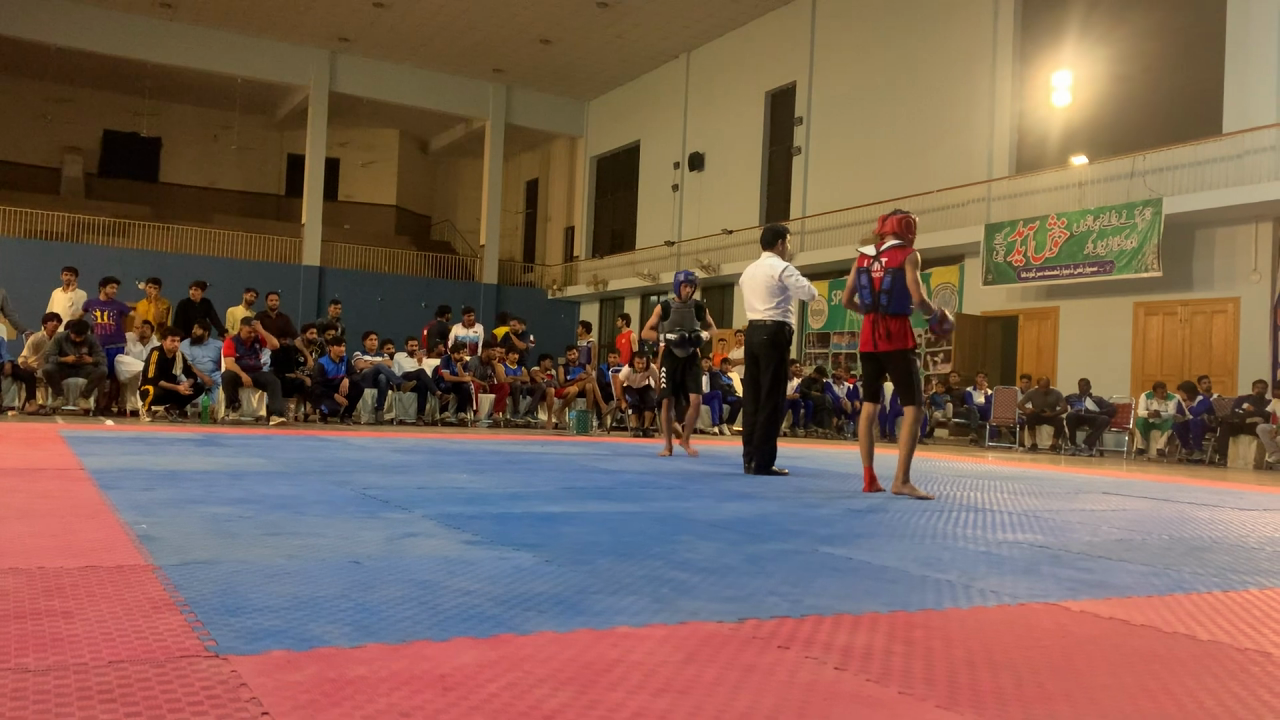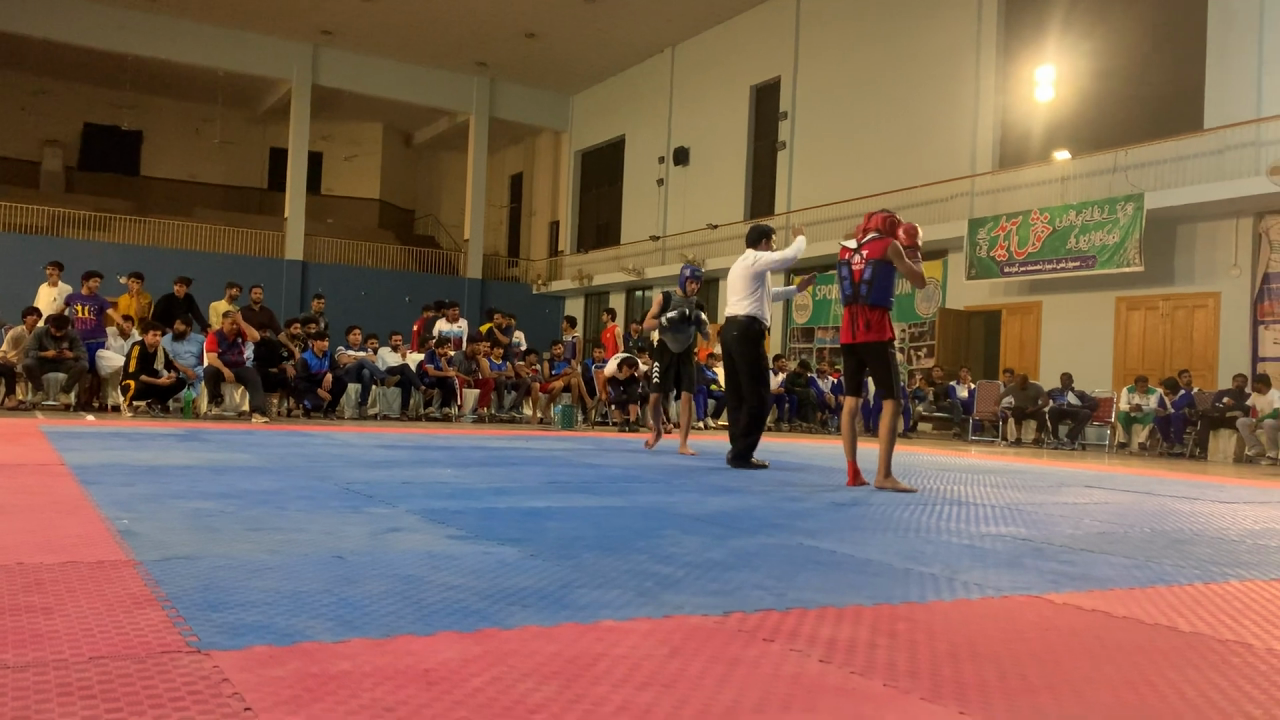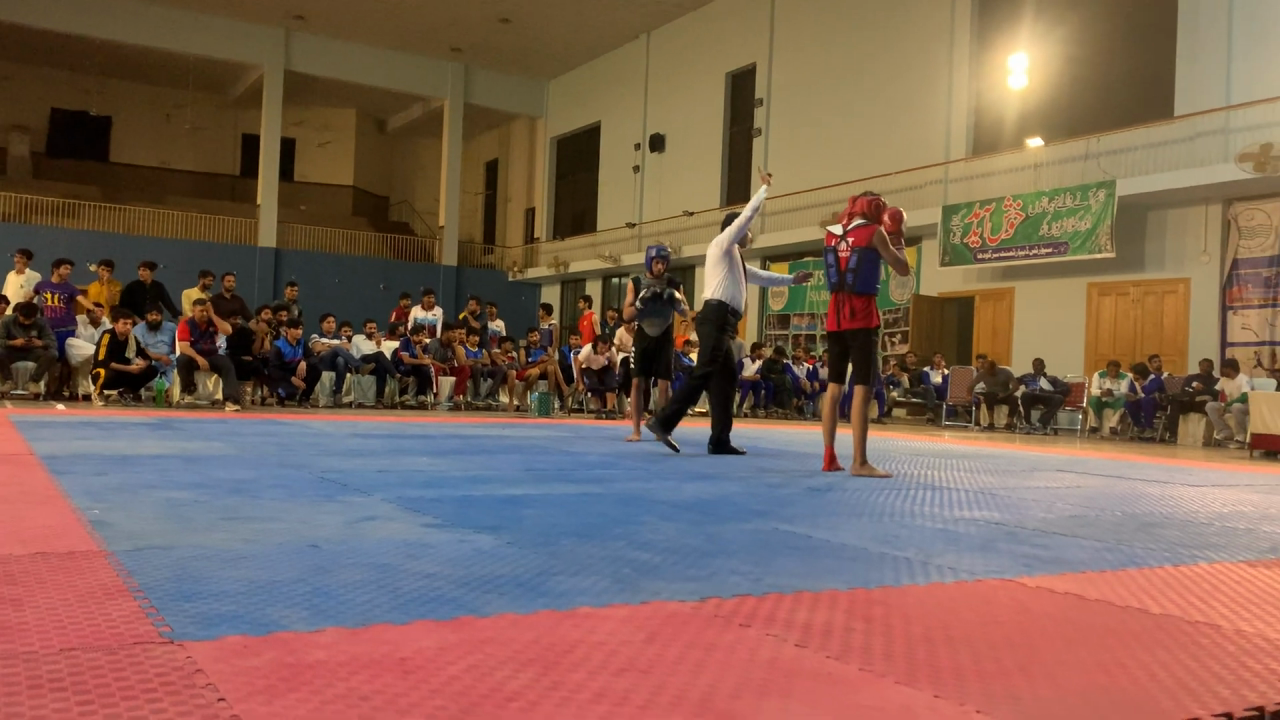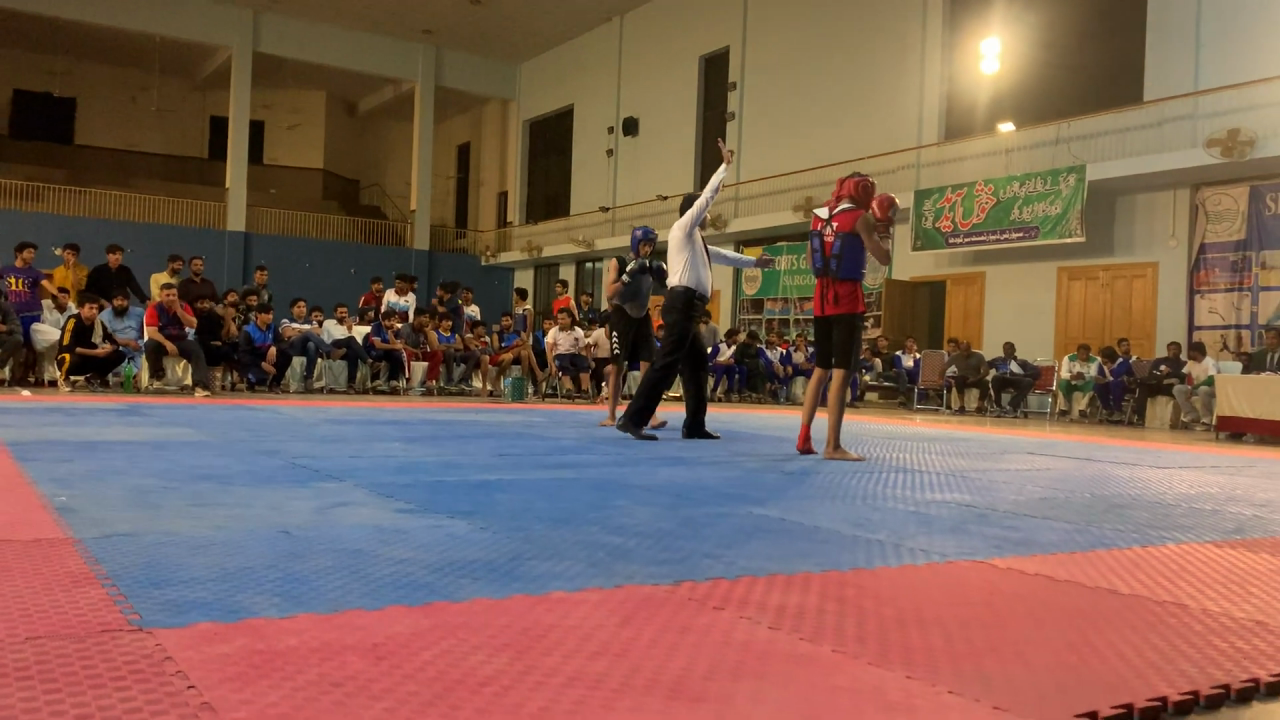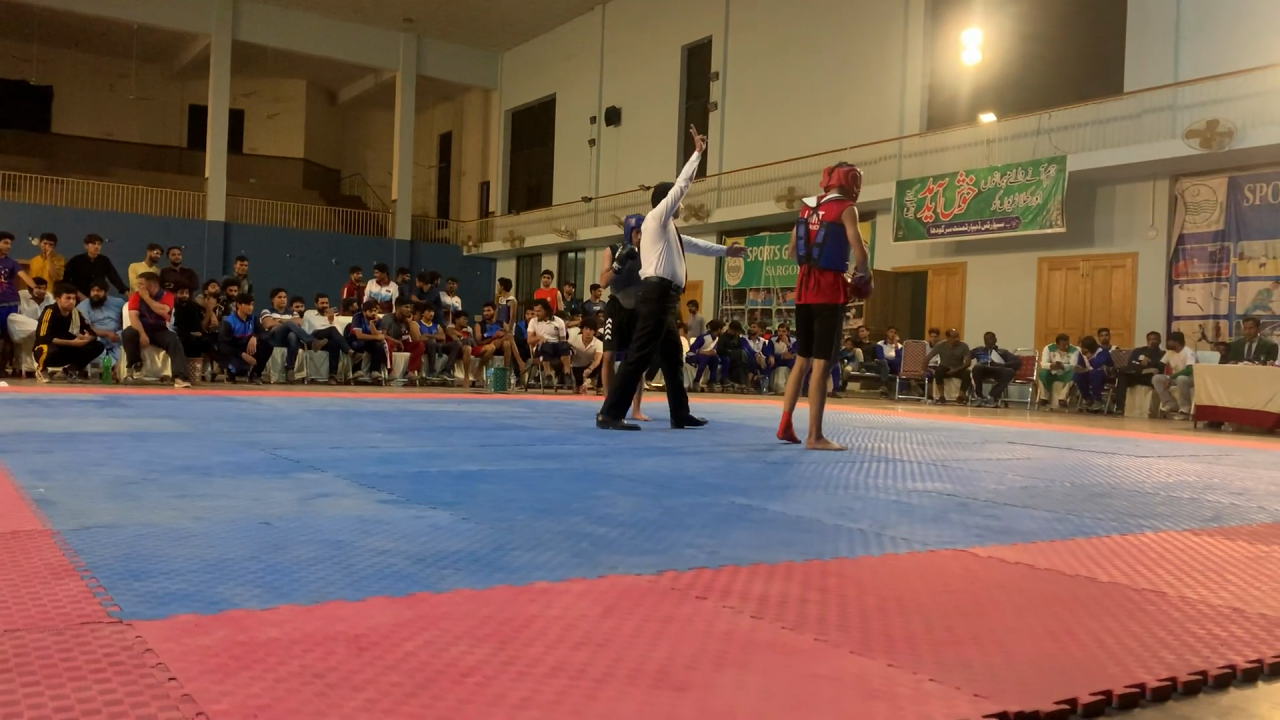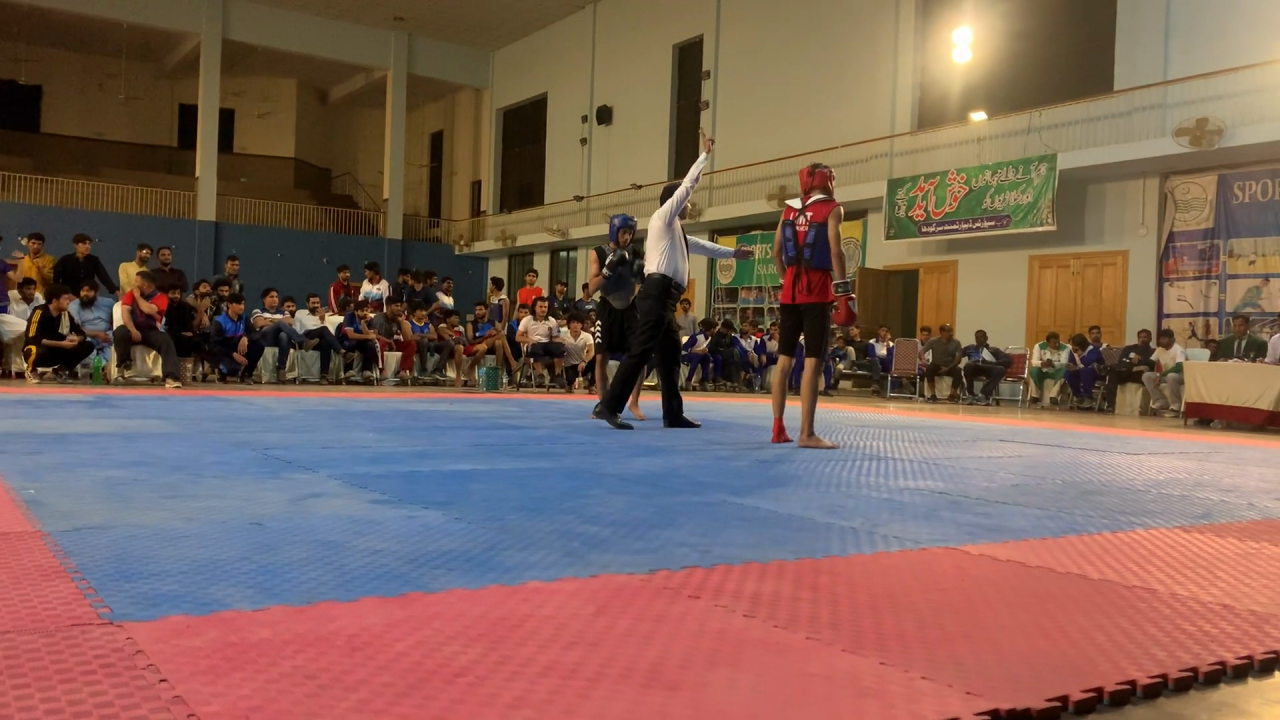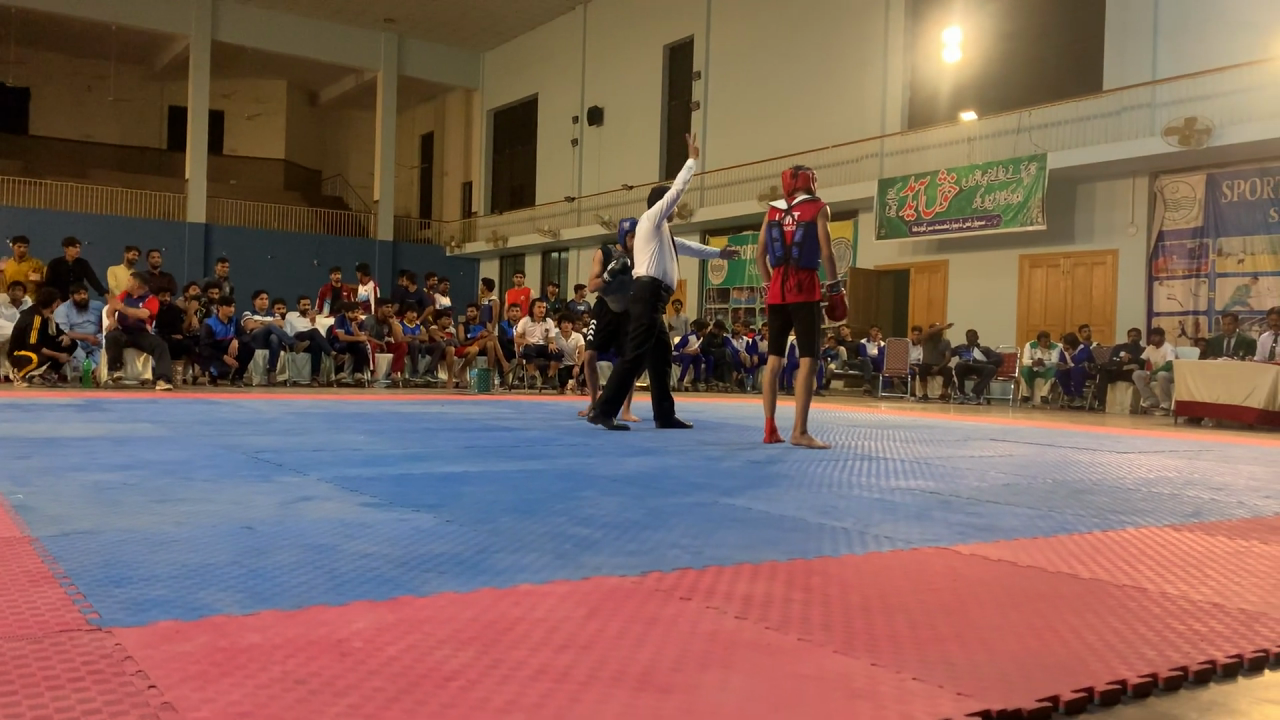
dt=0.4s
person 1, frame 1
left shoulder: (864, 256)
right shoulder: (908, 254)
left elbow: (846, 299)
right elbow: (918, 299)
right wrist: (936, 314)
left hip: (869, 336)
right hip: (897, 338)
left knee: (870, 406)
right knee: (913, 408)
left ankle: (869, 479)
right ankle: (902, 479)
person 1, frame 2
left shoulder: (846, 248)
right shoulder: (889, 246)
right elbow: (919, 281)
right wrist: (912, 251)
left hip: (849, 329)
right hip: (876, 330)
left knee: (852, 400)
right knee: (891, 402)
left ankle: (853, 472)
right ankle: (884, 474)
person 1, frame 3
left shoulder: (832, 234)
right shoulder: (874, 233)
right elbow: (903, 269)
right wrist: (896, 238)
left hip: (835, 316)
right hip: (862, 317)
left knee: (834, 387)
right knee: (862, 389)
left ankle: (829, 457)
right ankle: (859, 462)
person 1, frame 4
left shoulder: (818, 217)
right shoulder: (860, 218)
right elbow: (883, 258)
right wrist: (884, 227)
left hip: (822, 300)
right hip: (847, 301)
left knee: (821, 370)
right knee: (841, 373)
left ankle: (804, 436)
right ankle: (832, 445)
person 1, frame 5
left shoulder: (807, 207)
right shoulder: (845, 208)
left elbow: (793, 250)
right elbow: (859, 252)
right wrist: (861, 276)
left hip: (804, 289)
right hip: (829, 291)
left knee: (803, 359)
right knee: (821, 364)
left ankle: (786, 425)
right ankle: (814, 436)
person 1, frame 6
left shoulder: (789, 209)
right shoulder: (831, 209)
left elbow: (776, 252)
right elbow: (835, 252)
right wrist: (843, 289)
left hip: (790, 290)
right hip: (816, 291)
left knee: (784, 360)
right knee: (813, 362)
left ankle: (778, 429)
right ankle: (806, 432)
person 1, frame 7
left shoulder: (773, 210)
right shoulder: (818, 208)
left elbow: (760, 254)
right elbow: (826, 252)
right wrist: (835, 287)
left hip: (777, 290)
right hip: (805, 290)
left knee: (774, 360)
right knee: (808, 361)
left ankle: (770, 429)
right ankle: (799, 431)
person 2, frame 1
left shoulder: (749, 271)
right shoulder: (781, 268)
right elbow: (809, 293)
right wrist: (801, 285)
left hip: (753, 333)
right hip: (774, 334)
left knee: (753, 399)
right knee: (771, 400)
left ankle: (750, 458)
right ankle: (762, 462)
person 2, frame 2
left shoulder: (741, 265)
right shoulder: (755, 260)
left elbow: (765, 294)
right elbow: (791, 255)
left wrist: (796, 288)
right wrist: (800, 238)
left hip: (733, 330)
right hip: (746, 332)
left knee: (739, 396)
right knee: (757, 397)
left ankle: (740, 454)
right ankle: (742, 453)
person 2, frame 3
left shoulder: (735, 259)
right shoulder: (723, 244)
left elbow: (760, 277)
right elbow: (747, 215)
left wrist: (791, 279)
right wrist: (765, 187)
left hip: (722, 320)
right hip: (716, 317)
left knee: (724, 379)
right knee: (704, 373)
left ankle: (720, 441)
right ankle: (663, 421)
person 2, frame 4
left shoulder: (696, 241)
right shoulder: (683, 228)
left elbow: (723, 256)
right elbow: (707, 196)
left wrist: (753, 261)
right wrist: (725, 165)
left hip: (688, 306)
right hip: (683, 304)
left knee: (696, 364)
right knee: (667, 362)
left ankle: (694, 425)
right ankle: (633, 419)
person 2, frame 5
left shoulder: (669, 230)
right shoulder: (657, 217)
left elbow: (694, 245)
right elbow: (681, 185)
left wrist: (725, 250)
right wrist: (698, 153)
left hip: (661, 296)
right hip: (657, 294)
left knee: (672, 355)
right knee: (641, 354)
left ankle: (680, 413)
right ankle: (610, 413)
person 2, frame 6
left shoulder: (676, 230)
right shoulder: (663, 217)
left elbow: (701, 246)
right elbow: (687, 185)
left wrist: (733, 252)
right wrist: (705, 154)
left hip: (663, 295)
right hip: (658, 292)
left knee: (670, 354)
right knee: (640, 351)
left ankle: (673, 414)
right ankle: (609, 406)
person 2, frame 7
left shoulder: (661, 231)
right shoulder: (652, 217)
left elbow: (687, 247)
right elbow: (678, 188)
left wrist: (719, 253)
right wrist: (692, 160)
left hip: (652, 296)
right hip: (649, 294)
left knee: (660, 356)
right knee: (635, 355)
left ankle: (664, 415)
right ankle: (603, 411)
person 3, frame 1
left shoulder: (699, 307)
right shoulder: (663, 307)
left elbow: (711, 328)
right elbow: (646, 333)
left wrist: (703, 336)
right wrist: (666, 337)
left hip: (691, 358)
right hip: (671, 357)
left knee: (696, 400)
right knee: (667, 402)
left ankle: (685, 439)
right ankle: (668, 445)
person 3, frame 2
left shoulder: (698, 305)
right shoulder: (664, 298)
left elbow: (707, 337)
right elbow: (647, 325)
left wrist: (703, 325)
right wrist: (667, 319)
left hip: (686, 354)
right hip: (664, 351)
left knee: (687, 398)
right knee: (655, 398)
left ankle: (683, 444)
right ankle: (657, 431)
person 3, frame 3
left shoulder: (674, 284)
right shoulder: (635, 283)
left elbow: (686, 313)
right elbow: (626, 315)
left wrist: (677, 303)
right wrist: (641, 302)
left hip: (665, 338)
right hip: (643, 337)
left knee: (664, 385)
right knee: (637, 383)
right ankle: (636, 430)
person 3, frame 4
left shoulder: (653, 265)
right shoulder: (618, 263)
right elbow: (609, 293)
left wrist: (664, 275)
right wrist: (629, 275)
left hip: (643, 319)
right hip: (621, 318)
left knee: (648, 368)
right knee: (617, 368)
left ankle: (652, 416)
right ankle: (612, 415)
person 3, frame 5
right shoulder: (613, 251)
right elbow: (603, 282)
right wrist: (620, 262)
right hip: (616, 308)
right knee: (609, 356)
left ankle: (636, 409)
person 3, frame 6
left shoulder: (636, 252)
right shoulder: (598, 254)
right elbow: (592, 288)
left wrist: (644, 271)
right wrist: (609, 269)
left hip: (630, 309)
right hip: (607, 309)
right knee: (601, 358)
left ankle: (634, 404)
person 3, frame 7
right shoulder: (603, 253)
right elbow: (591, 286)
right wrist: (611, 273)
left hip: (627, 312)
right hip: (604, 310)
right knee: (590, 356)
left ankle: (626, 410)
right ankle: (594, 401)
